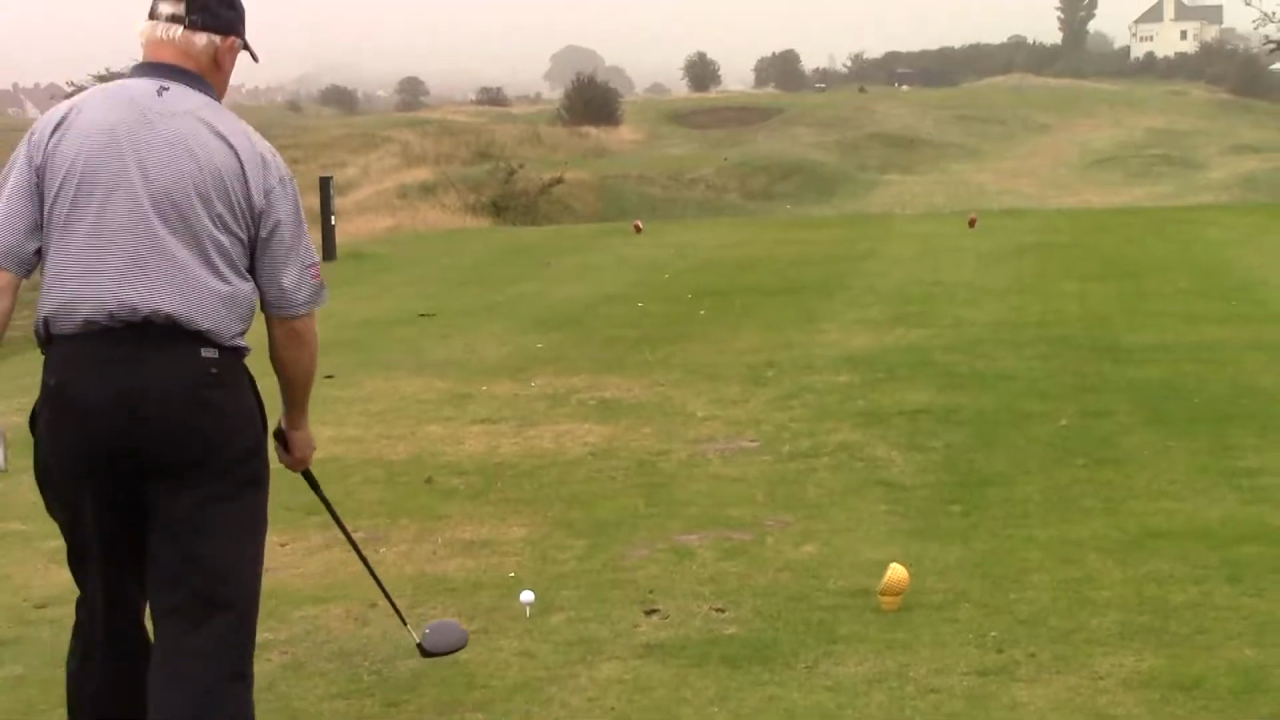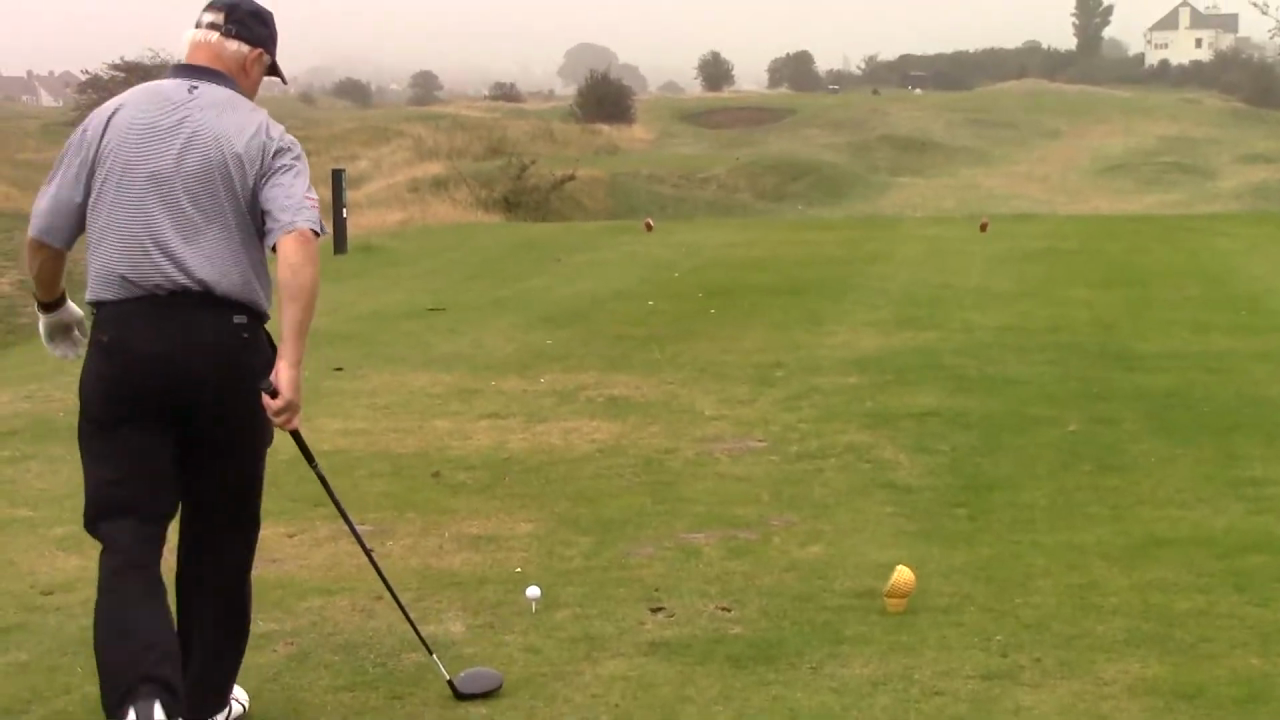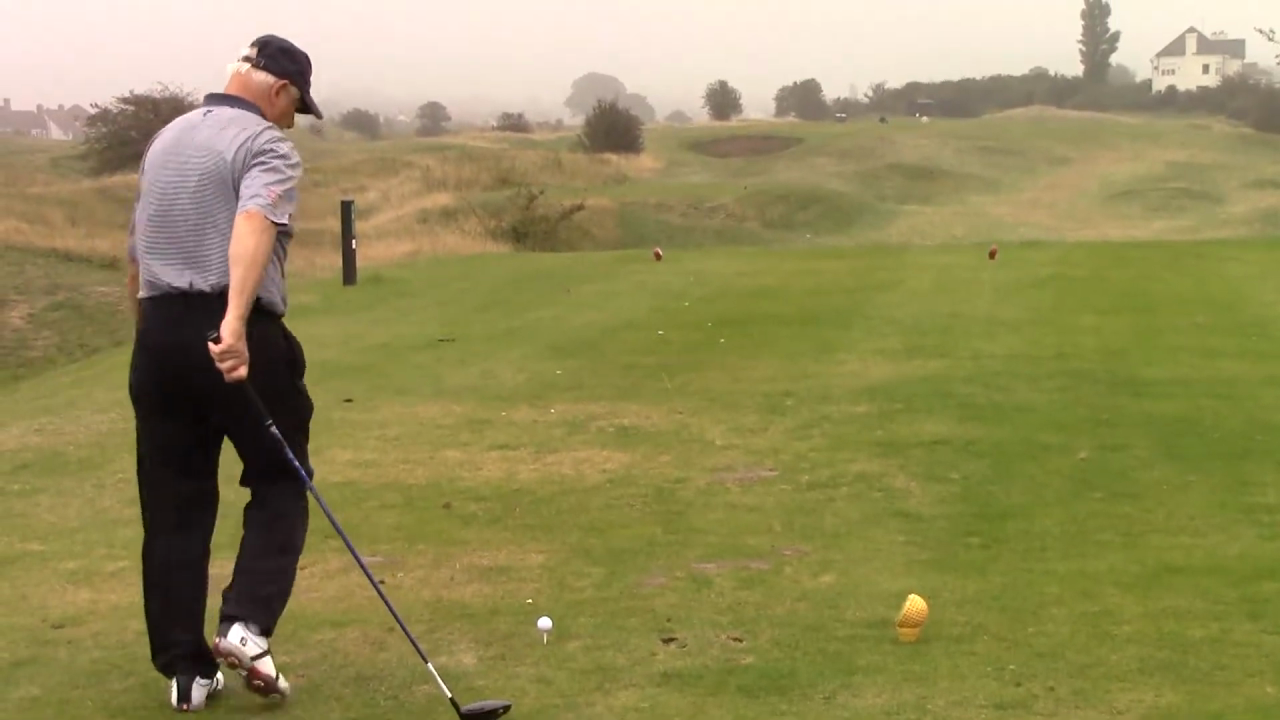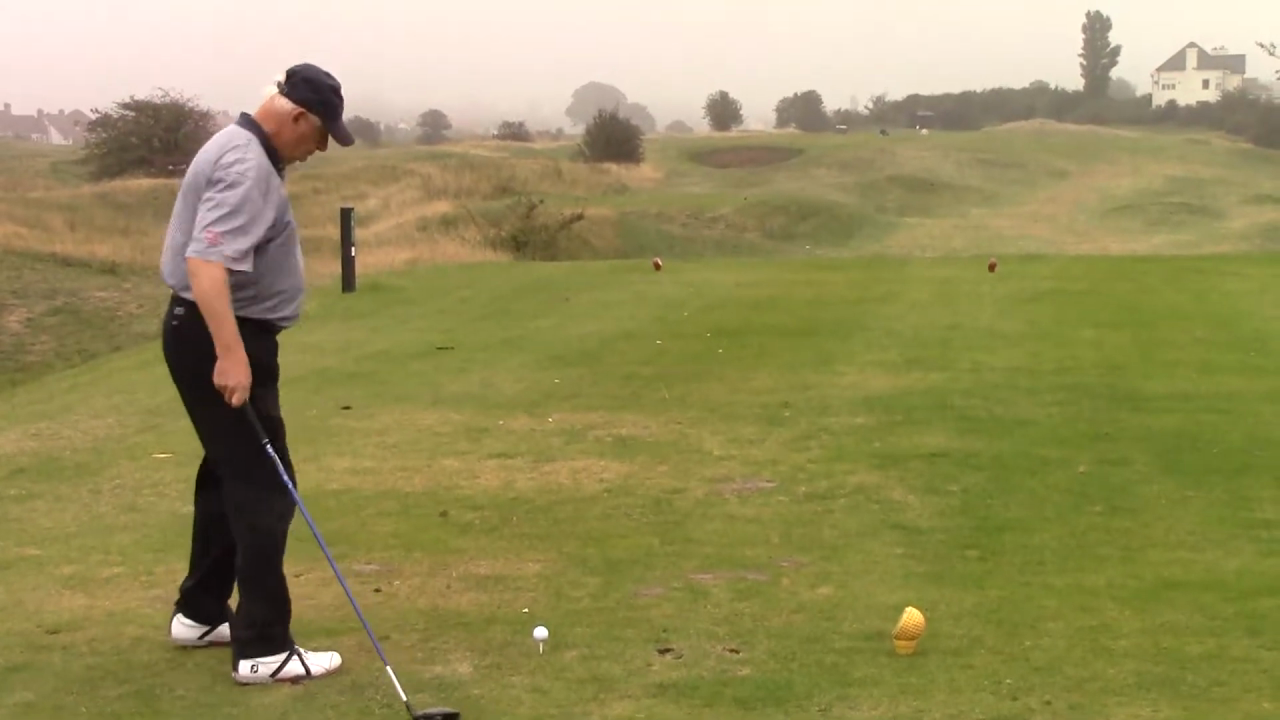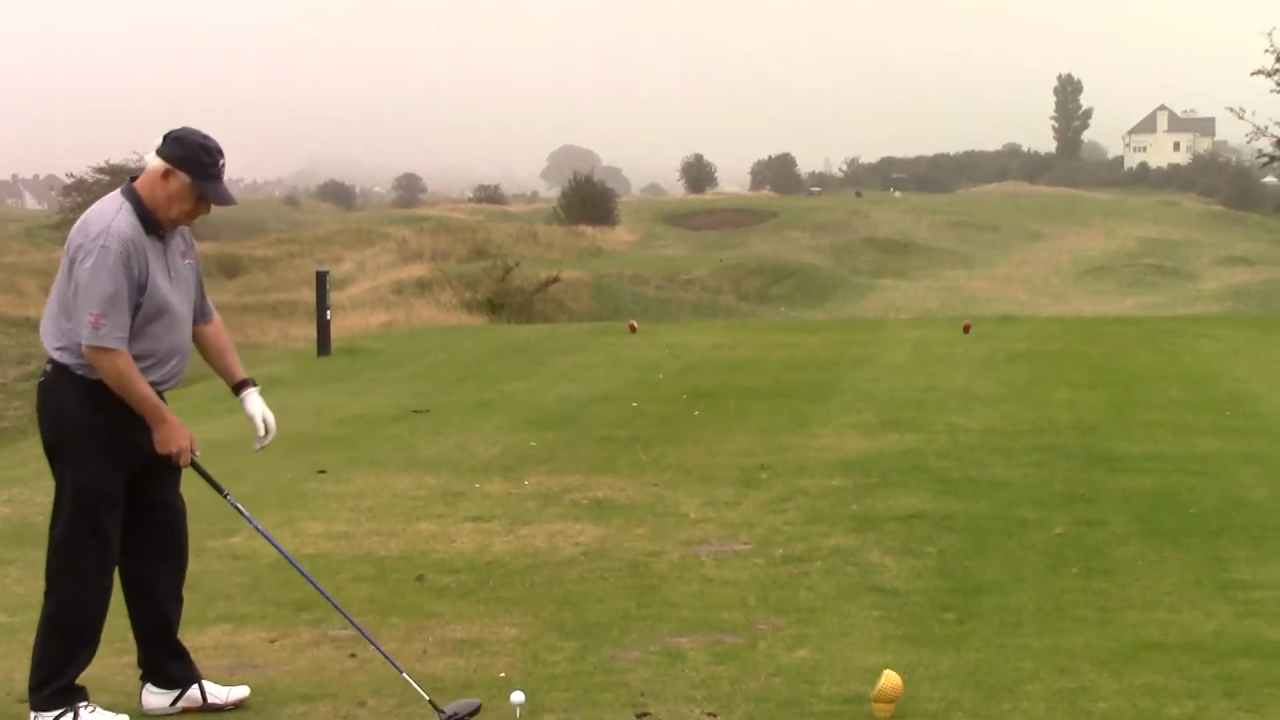
dt=0.7s
person 1, frame 1
left shoulder: (59, 125)
right shoulder: (251, 154)
right elbow: (293, 320)
right wrist: (296, 420)
left hip: (79, 387)
right hip: (200, 391)
left knee: (107, 600)
right knee: (206, 617)
person 1, frame 2
left shoulder: (110, 117)
right shoulder: (266, 138)
left elbow: (44, 236)
right elbow: (296, 242)
left wrist: (55, 308)
right wrist: (289, 363)
left hip: (124, 343)
right hip: (225, 345)
left knee: (128, 530)
right knee: (221, 530)
person 1, frame 3
left shoulder: (165, 139)
right shoulder: (266, 146)
left elbow: (138, 252)
right elbow: (253, 224)
right wrist: (236, 324)
left hip: (159, 333)
right hip: (229, 337)
left knee: (173, 509)
right knee: (279, 484)
left ankle: (186, 671)
right ankle: (244, 626)
person 1, frame 4
left shoulder: (250, 155)
right shoulder: (245, 168)
right elbow: (204, 264)
right wrist: (231, 356)
left hip: (235, 338)
right hip: (216, 341)
left knee: (230, 476)
right knee: (260, 488)
left ankle: (200, 612)
right ankle: (263, 648)
person 1, frame 5
left shoulder: (175, 233)
right shoulder: (111, 237)
left elbow: (201, 318)
right elbow: (101, 348)
left wrist: (246, 389)
right wrist: (163, 420)
left hip: (139, 407)
right hip: (88, 407)
left knee: (160, 544)
right knee: (87, 554)
